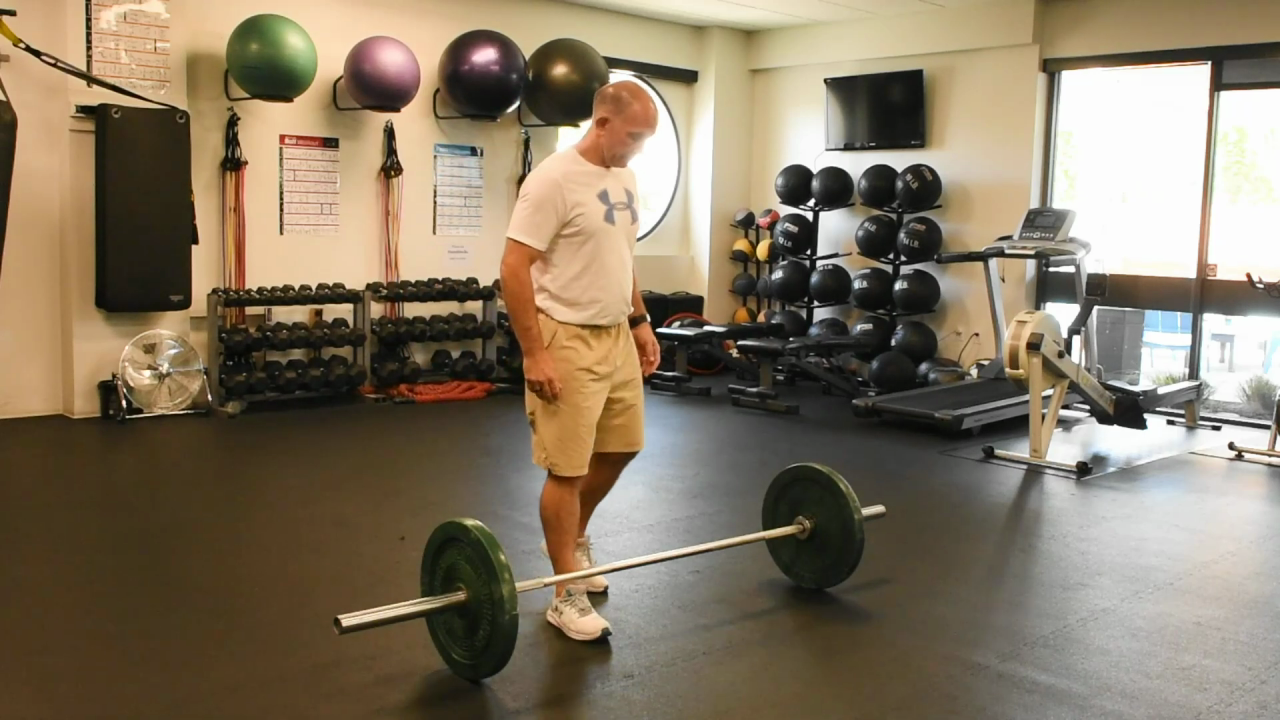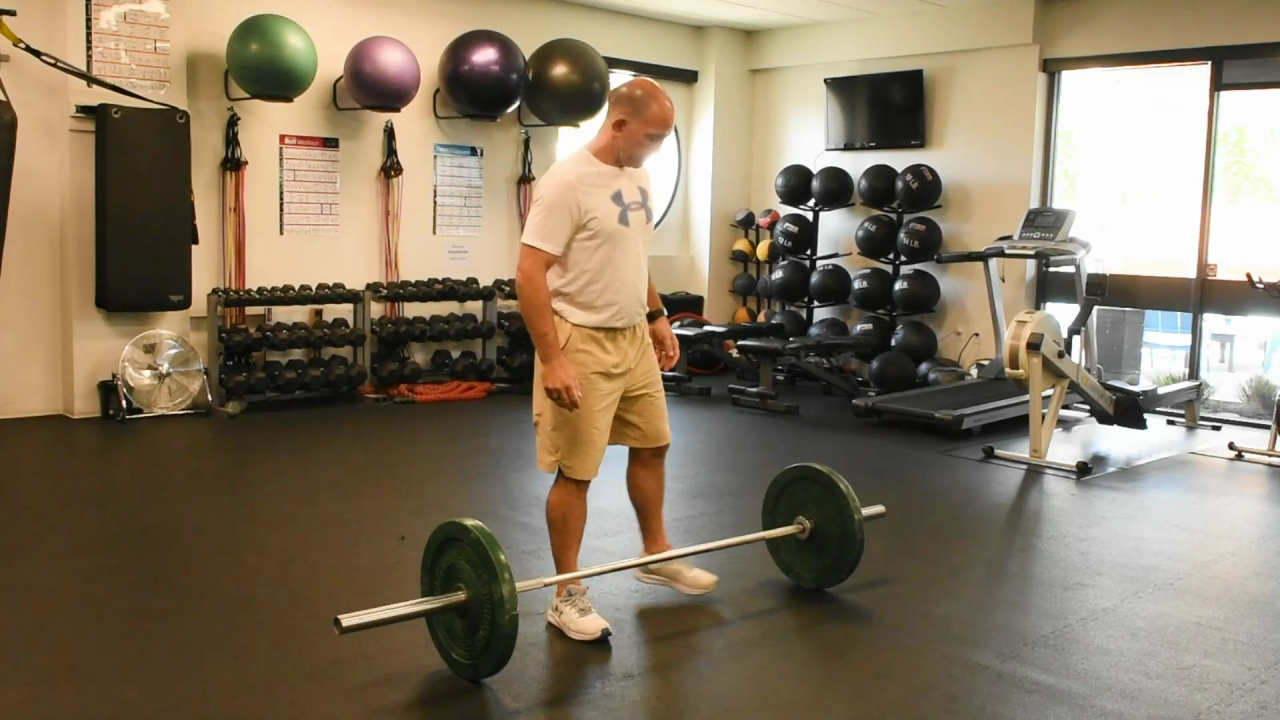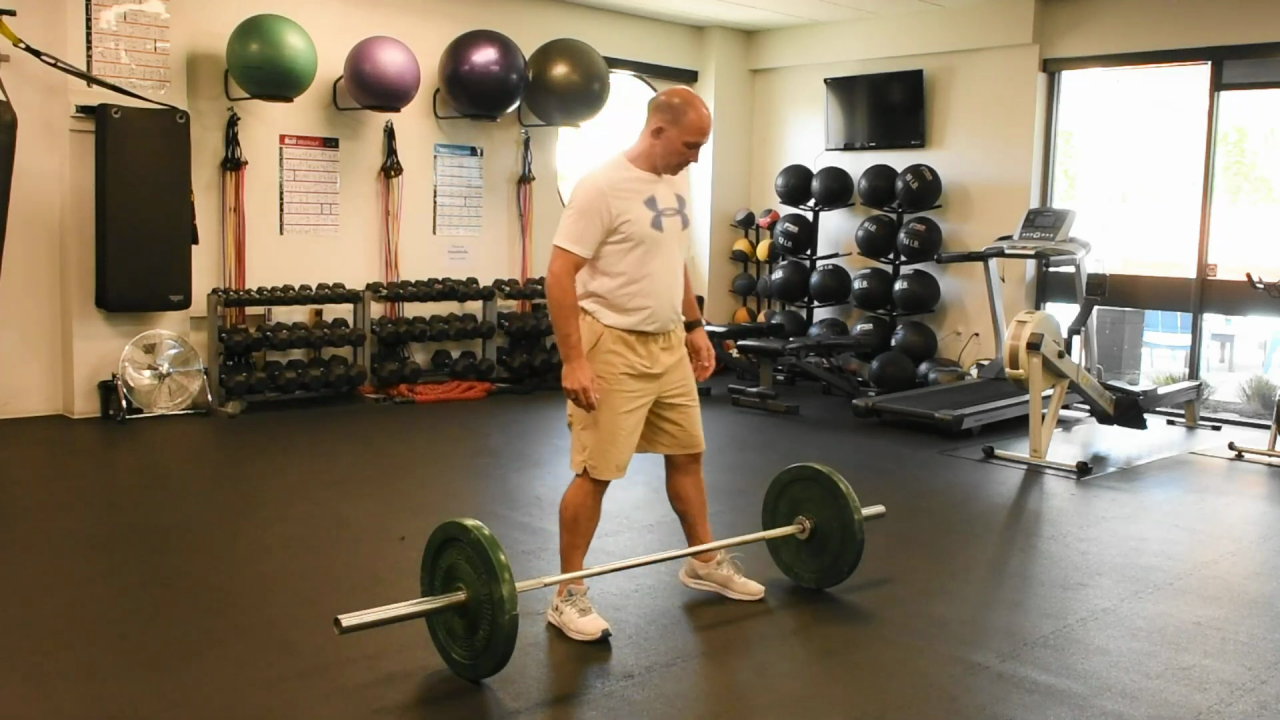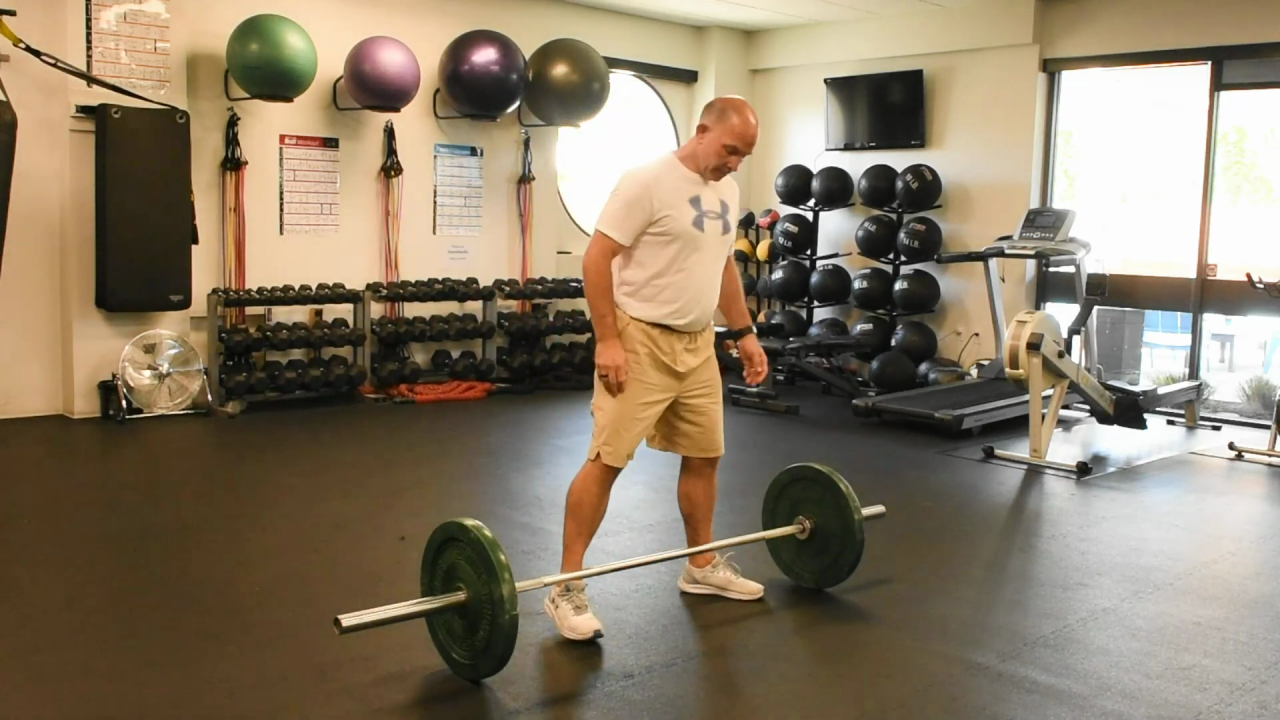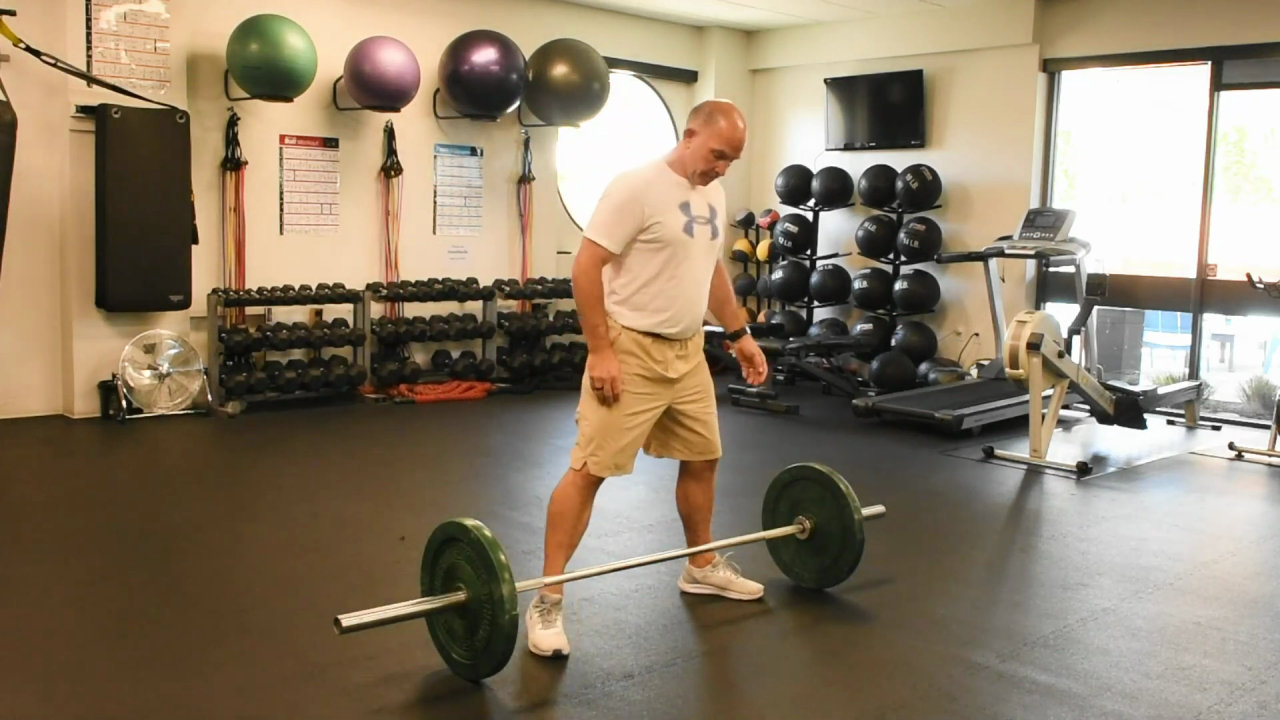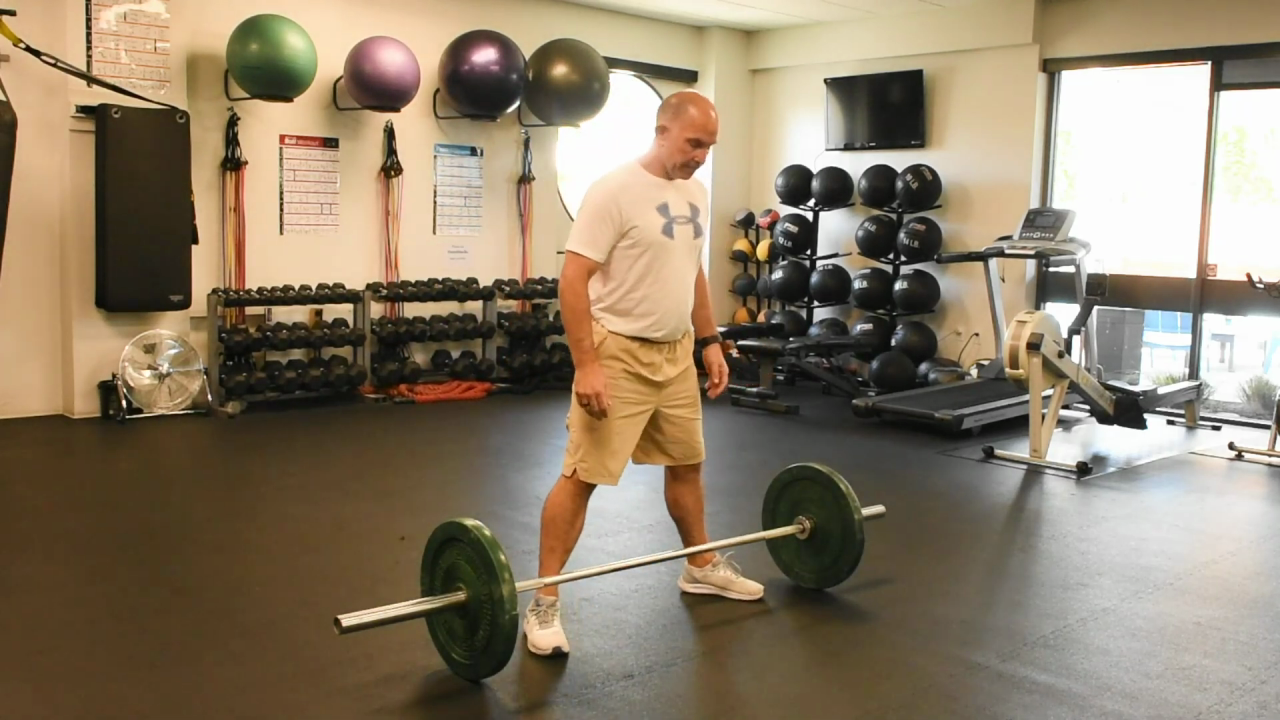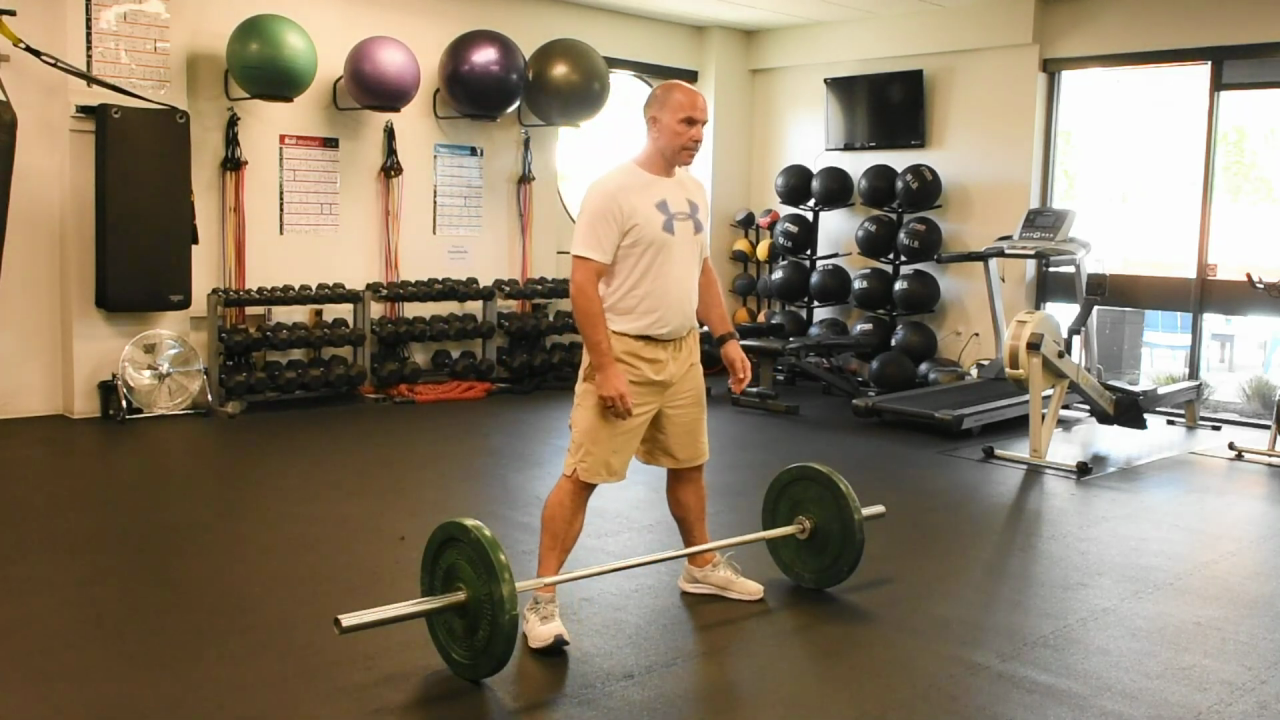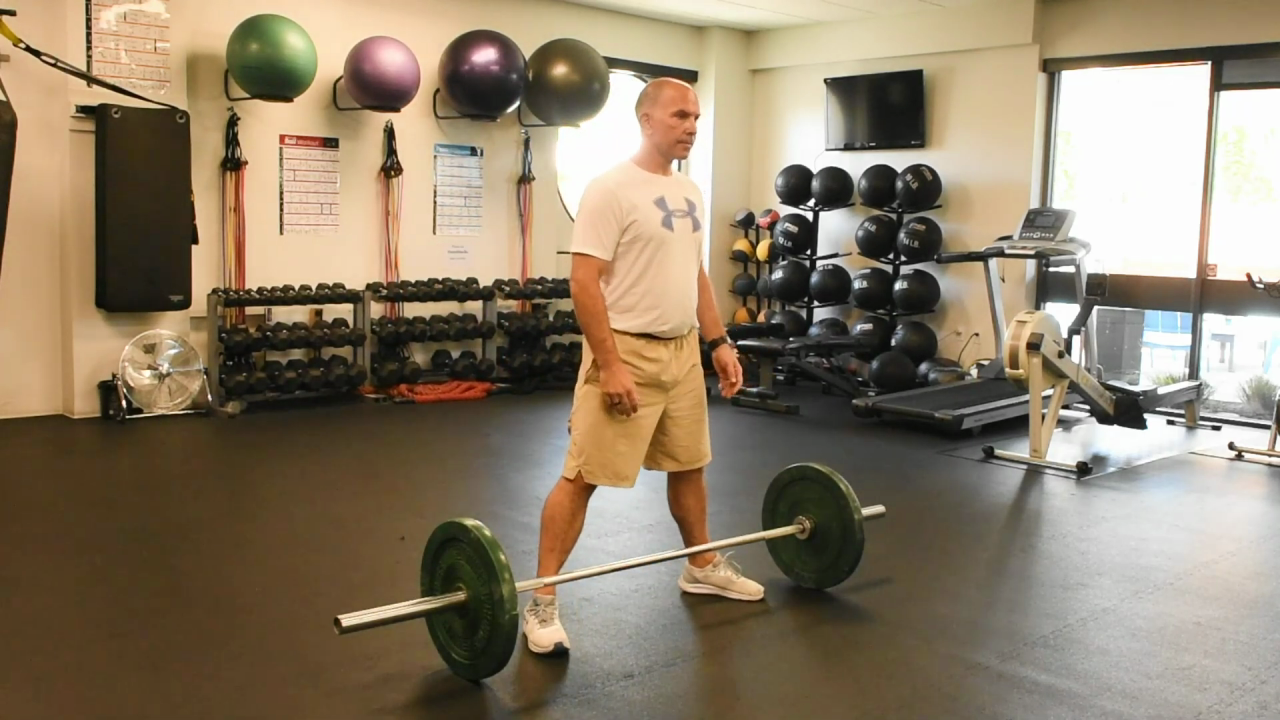
dt=0.3s
person 1, frame 1
left shoulder: (624, 180)
right shoulder: (554, 180)
right elbow: (514, 267)
left wrist: (640, 321)
right wrist: (535, 352)
left hip: (615, 337)
right hip: (567, 340)
left knee: (621, 449)
right knee: (566, 468)
left ankle: (573, 540)
right ankle: (567, 594)
person 1, frame 2
left shoulder: (636, 178)
right shoulder: (567, 183)
right elbow: (531, 273)
left wrist: (656, 317)
right wrist: (552, 358)
left hip: (633, 338)
right hip: (583, 344)
left knee: (653, 446)
right knee: (575, 472)
left ankle: (657, 555)
right ankle: (567, 595)
person 1, frame 3
left shoulder: (676, 185)
right shoulder: (602, 188)
right elbow: (560, 274)
left wrist: (694, 328)
right wrist: (574, 360)
left hip: (667, 345)
right hip: (614, 347)
left knee: (688, 454)
right knee: (596, 471)
left ankle: (704, 561)
right ankle: (567, 595)
person 1, frame 4
left shoulder: (725, 190)
right shoulder: (648, 182)
right elbow: (597, 258)
left wrist: (745, 334)
right wrist: (609, 340)
left hip: (696, 344)
right hip: (640, 341)
left knee: (704, 455)
right knee: (606, 459)
left ankle: (701, 565)
right ankle: (569, 587)
person 1, frame 5
left shoulder: (713, 194)
right shoulder: (637, 187)
right elbow: (587, 267)
left wrist: (741, 334)
right wrist: (601, 350)
left hip: (687, 350)
right hip: (631, 350)
left knee: (703, 458)
right knee: (589, 469)
left ankle: (701, 565)
right ankle: (547, 599)
person 1, frame 6
left shoulder: (694, 194)
right shoulder: (614, 191)
right elbow: (573, 280)
left wrist: (710, 342)
right wrist: (586, 365)
left hip: (675, 354)
right hip: (619, 354)
left knee: (687, 462)
right knee: (580, 475)
left ankle: (701, 565)
right ankle: (544, 602)
person 1, frame 7
left shoulder: (694, 191)
right shoulder: (613, 192)
right elbow: (583, 285)
left wrist: (727, 339)
right wrist: (605, 368)
left hip: (682, 352)
right hip: (625, 353)
left knee: (688, 465)
right knee: (582, 475)
left ankle: (701, 566)
right ankle: (543, 601)
person 1, frame 8
left shoulder: (689, 192)
right shoulder: (611, 189)
right elbow: (584, 282)
left wrist: (719, 342)
right wrist: (611, 365)
left hip: (683, 353)
right hip: (626, 353)
left knee: (689, 465)
right knee: (582, 476)
left ankle: (702, 566)
right ankle: (543, 601)
